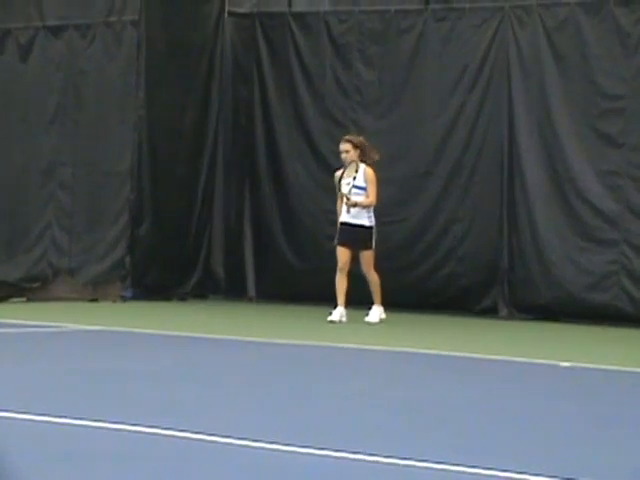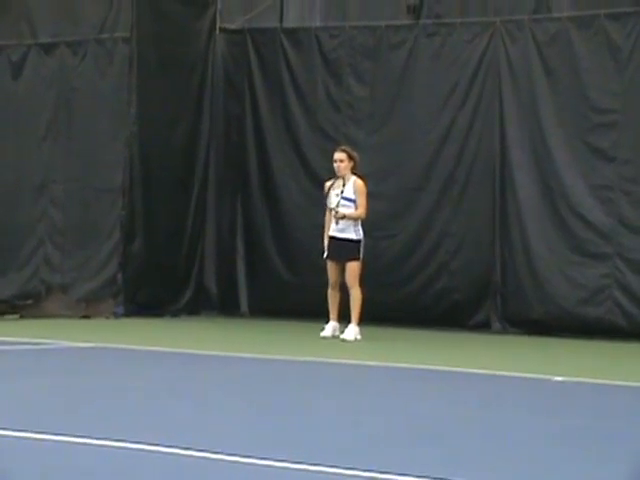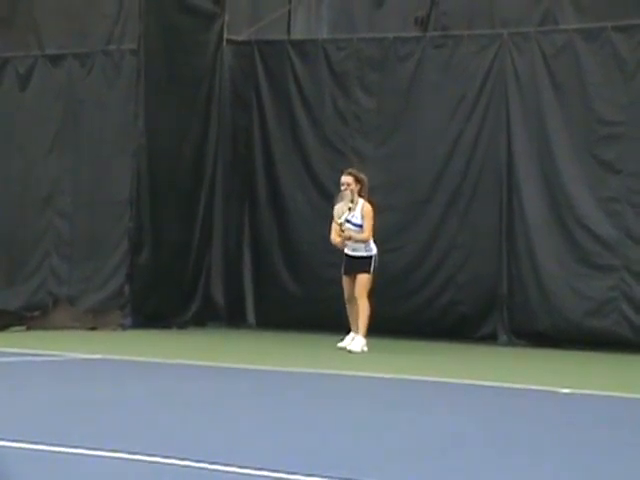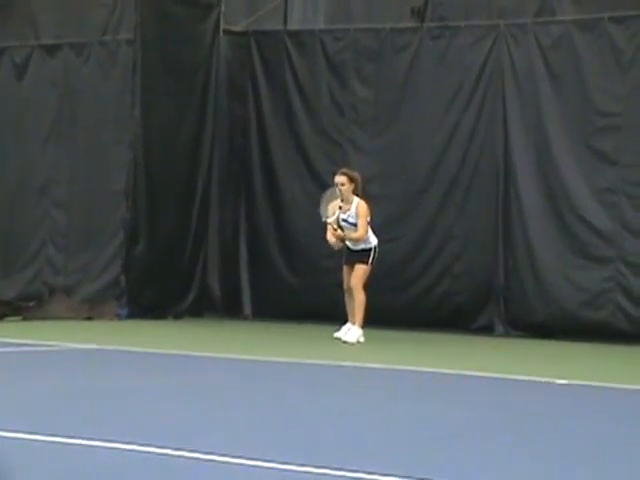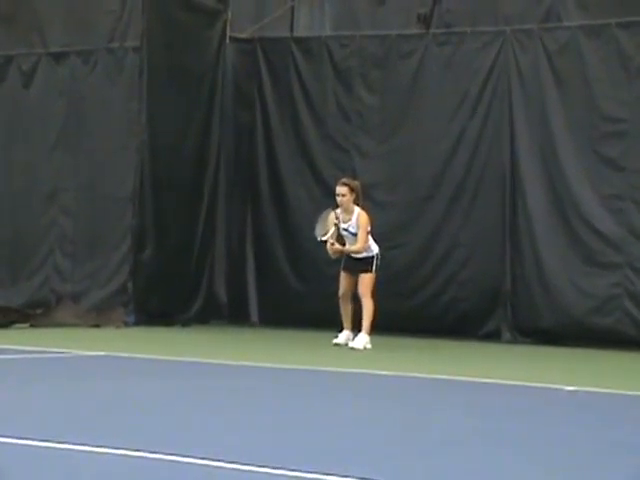
dt=0.7s
person 1, frame 1
left shoulder: (367, 172)
right shoulder: (340, 175)
left elbow: (372, 200)
left wrist: (356, 202)
right wrist: (339, 222)
left hip: (364, 226)
right hip: (345, 225)
left knee: (368, 270)
right knee: (341, 268)
left ankle: (377, 308)
right ankle: (340, 309)
person 1, frame 2
left shoulder: (357, 184)
right shoulder: (329, 186)
left elbow: (362, 212)
left wrist: (345, 214)
right wrist: (326, 237)
left hip: (352, 239)
right hip: (334, 238)
left knee: (352, 283)
right knee: (333, 283)
left ankle: (354, 327)
right ankle: (333, 323)
person 1, frame 3
left shoulder: (365, 208)
left elbow: (367, 236)
right elbow: (333, 234)
left wrist: (350, 236)
right wrist: (338, 240)
left hip: (366, 257)
right hip: (349, 256)
left knee: (360, 295)
right knee: (349, 297)
left ankle: (361, 340)
right ankle: (354, 333)
person 1, frame 4
left shoulder: (361, 206)
right shoulder: (334, 206)
left elbow: (362, 235)
right elbow: (330, 233)
left wrist: (343, 236)
right wrist: (334, 240)
left hip: (367, 248)
right hip: (350, 248)
left knee: (356, 284)
right knee: (347, 287)
left ankle: (358, 330)
right ankle: (350, 324)
person 1, frame 5
left shoulder: (361, 216)
right shoulder: (335, 215)
left elbow: (361, 247)
right elbow: (330, 241)
left wrist: (342, 249)
right wrist: (332, 249)
left hip: (368, 257)
right hip: (350, 257)
left knee: (364, 293)
right knee: (343, 294)
left ankle: (364, 336)
right ankle: (347, 332)
